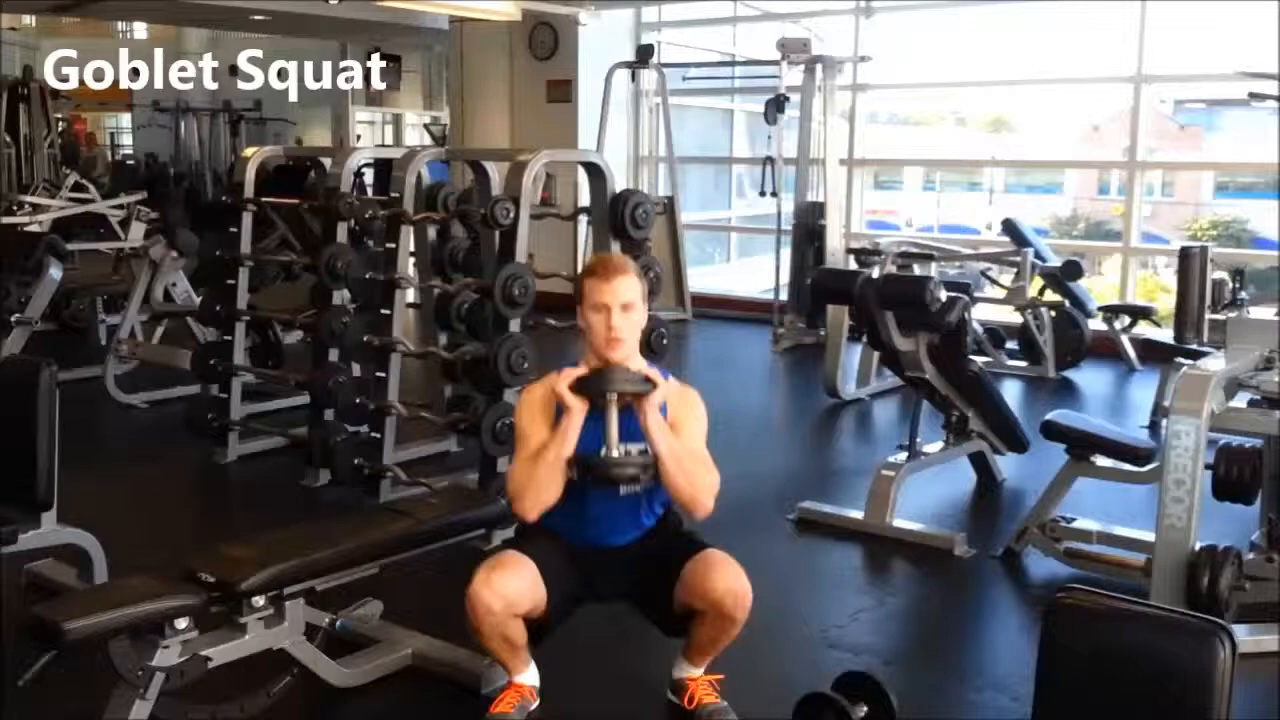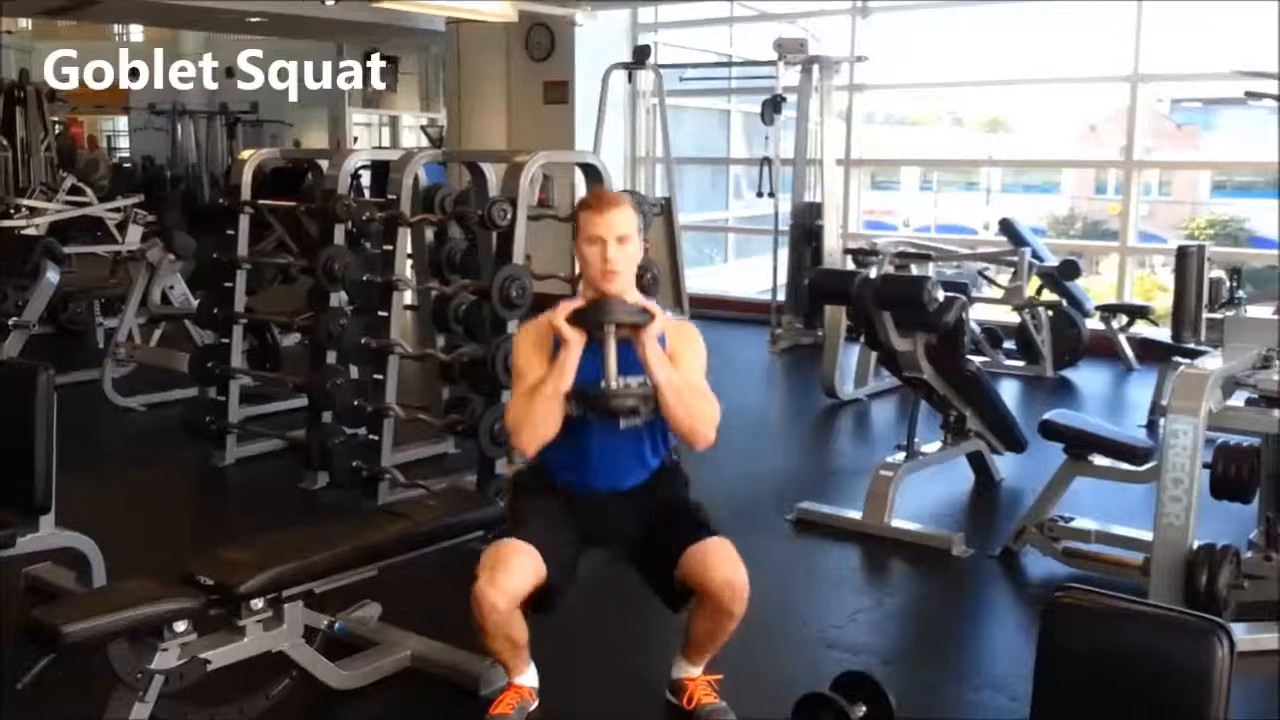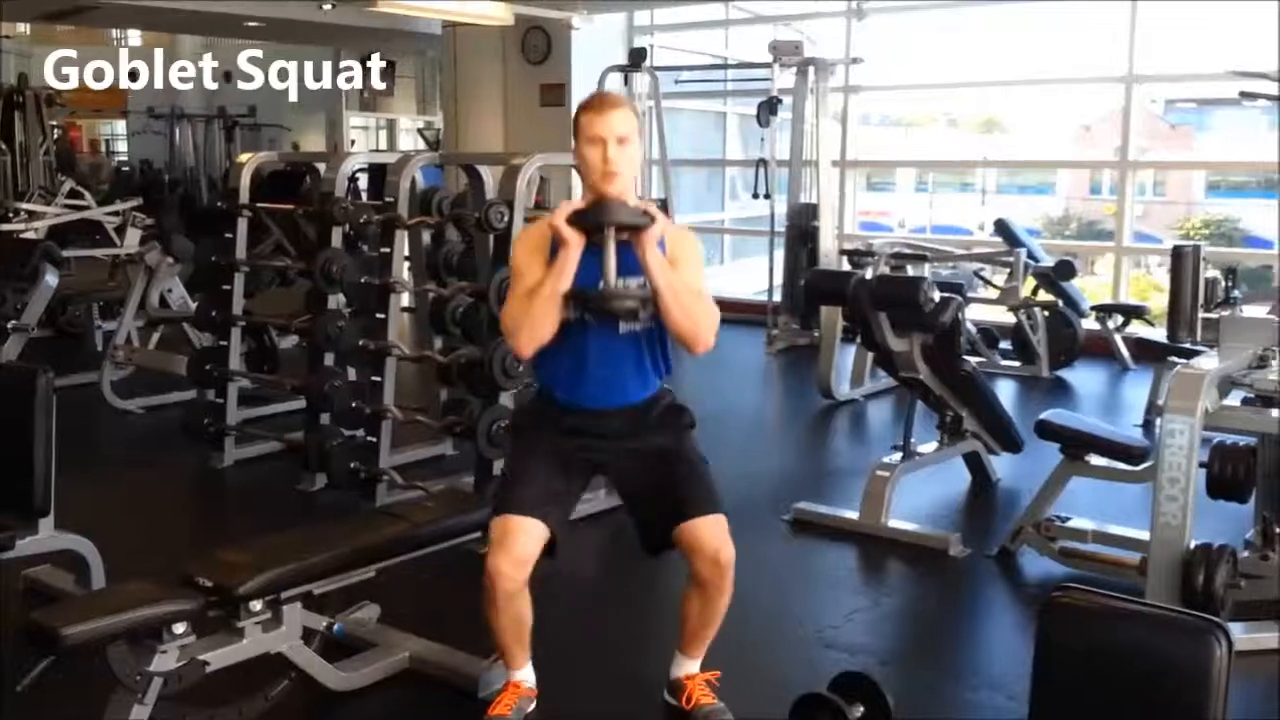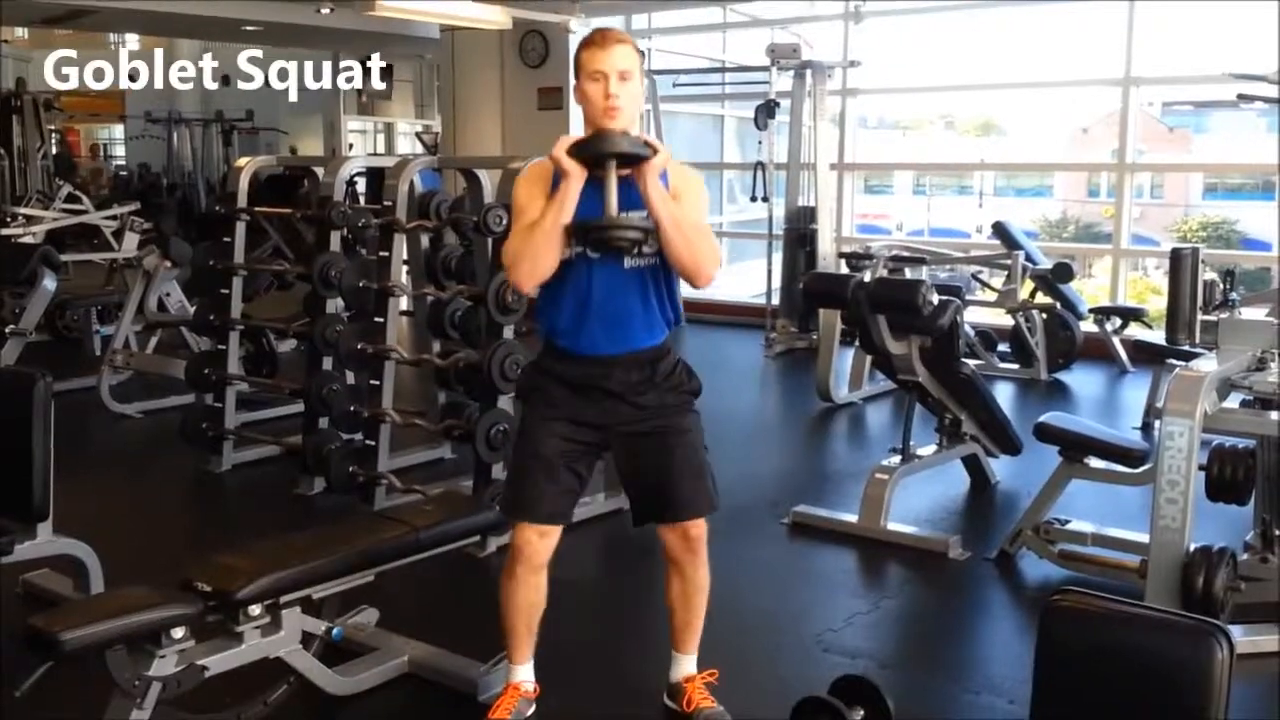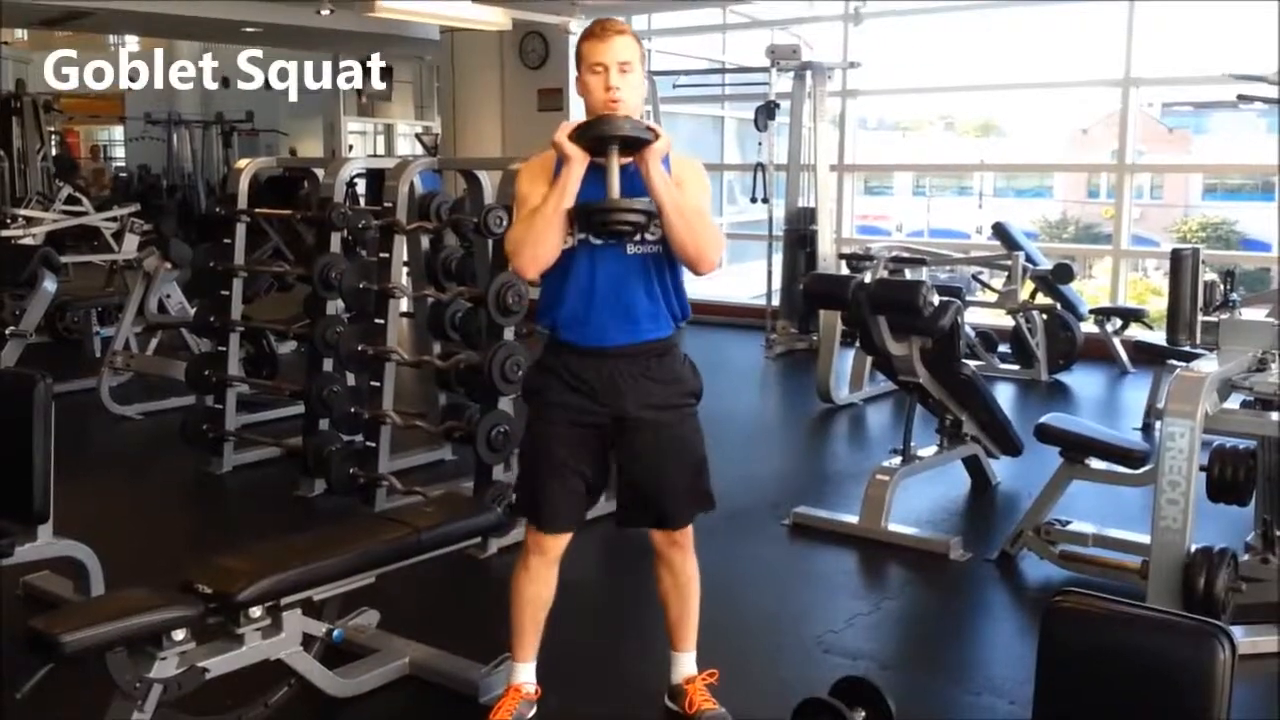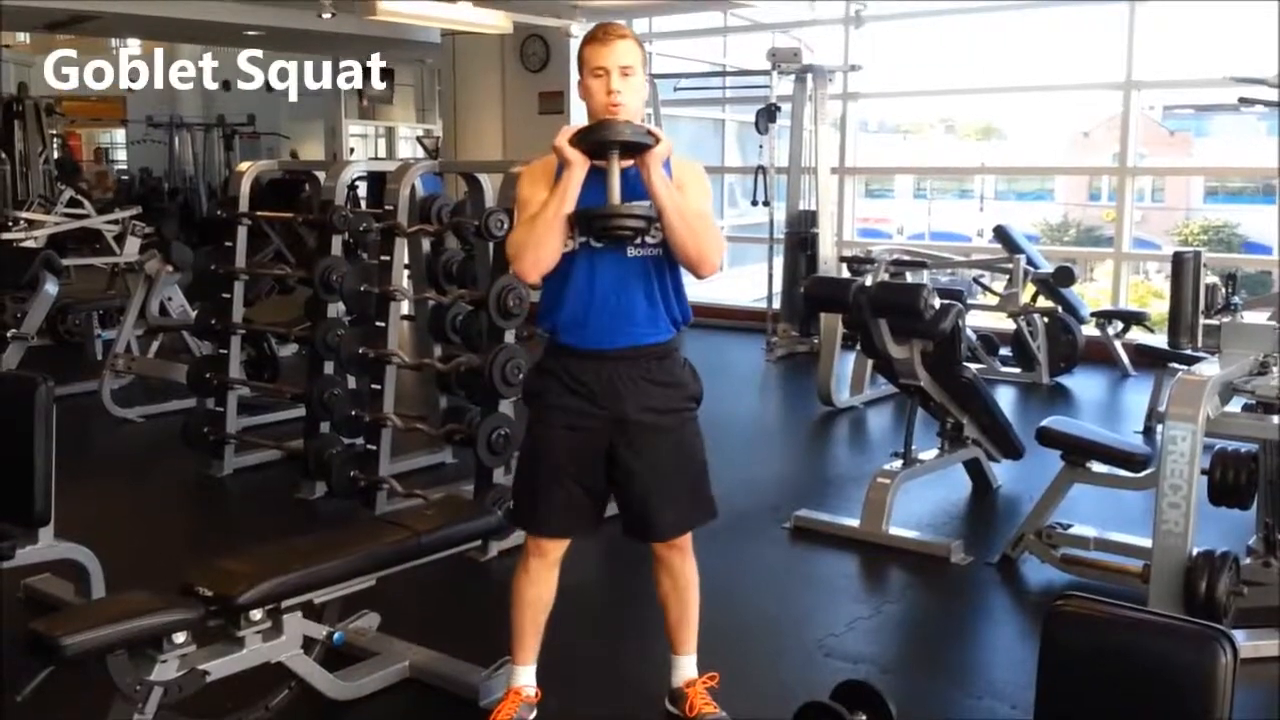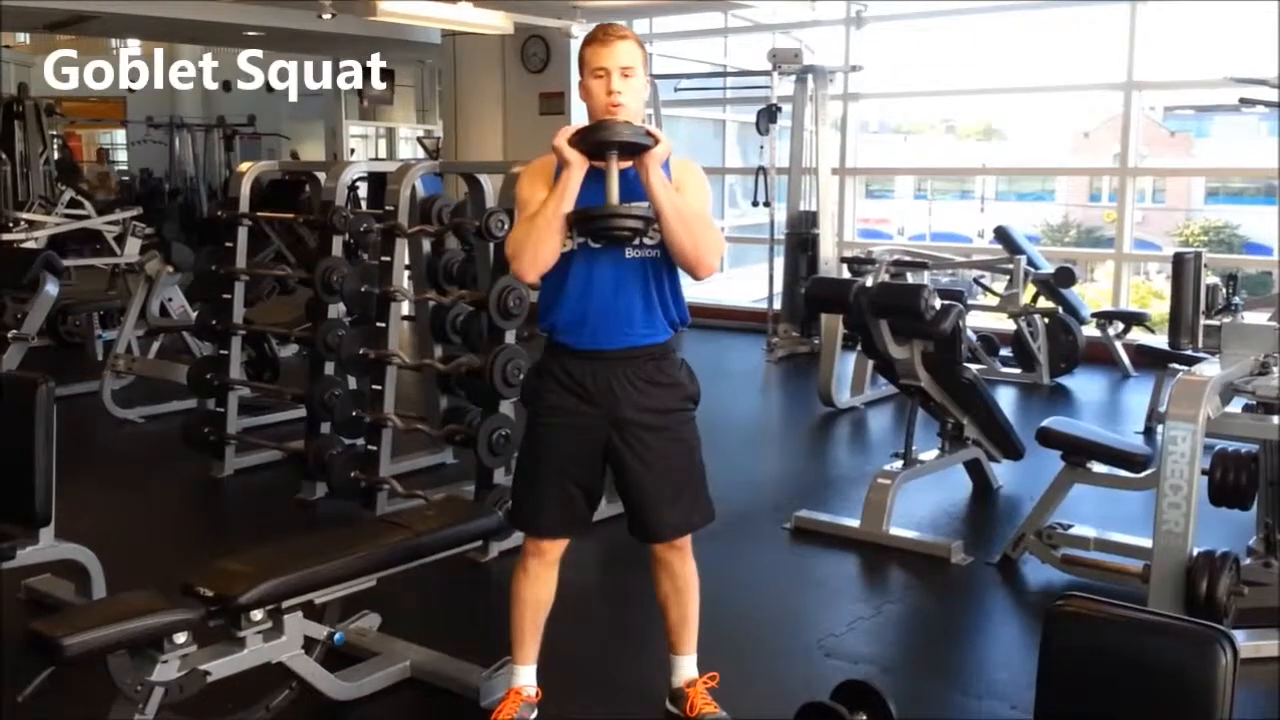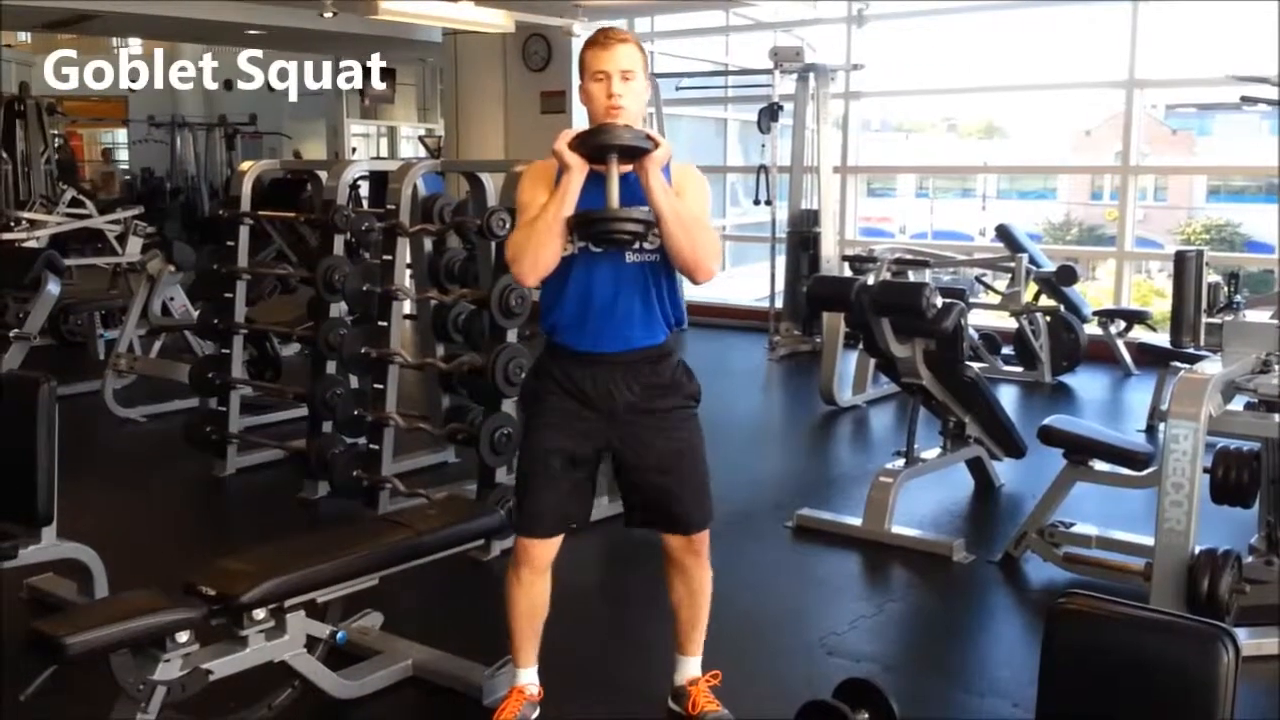
dt=0.2s
person 1, frame 1
left shoulder: (677, 398)
right shoulder: (544, 398)
left elbow: (700, 503)
right elbow: (528, 506)
left wrist: (651, 419)
right wrist: (573, 418)
left hip: (647, 541)
right hip: (562, 542)
left knee: (731, 595)
right knee: (488, 597)
left ankle: (688, 676)
right ankle: (523, 680)
person 1, frame 2
left shoulder: (675, 334)
right shoulder: (541, 334)
left elbow: (702, 434)
right elbow: (526, 440)
left wrist: (648, 352)
right wrist: (573, 350)
left hip: (647, 490)
right hip: (561, 493)
left knee: (729, 584)
right knee: (492, 593)
left ankle: (688, 675)
person 1, frame 3
left shoulder: (673, 240)
right shoulder: (541, 239)
left elbow: (700, 338)
right elbow: (524, 341)
left wrist: (648, 250)
right wrist: (571, 250)
left hip: (648, 420)
right hip: (560, 423)
left knee: (714, 555)
right knee: (505, 564)
person 1, frame 4
left shoulder: (678, 178)
right shoulder: (542, 177)
left elbow: (703, 273)
right elbow: (524, 276)
left wrist: (650, 183)
right wrist: (573, 183)
left hip: (652, 378)
right hip: (566, 380)
left knee: (687, 537)
right knee: (531, 545)
person 1, frame 5
left shoulder: (680, 166)
right shoulder: (544, 168)
left elbow: (706, 258)
right elbow: (527, 262)
left wrist: (653, 168)
right wrist: (575, 168)
left hip: (655, 372)
right hip: (571, 373)
left knee: (673, 535)
right knee: (545, 540)
person 1, frame 6
left shoulder: (680, 171)
right shoulder: (546, 172)
left elbow: (707, 261)
right elbow: (528, 266)
left wrist: (652, 173)
right wrist: (576, 172)
left hip: (654, 375)
right hip: (571, 377)
left knee: (672, 541)
right knee: (544, 544)
person 1, frame 7
left shoulder: (680, 171)
right shoulder: (545, 171)
left elbow: (704, 262)
right elbow: (525, 266)
left wrist: (651, 174)
right wrist: (575, 173)
left hip: (651, 377)
right hip: (568, 377)
left knee: (672, 543)
right knee: (542, 546)
person 1, frame 8
left shoulder: (679, 175)
right shoulder: (546, 175)
left elbow: (703, 267)
right elbow: (526, 270)
left wrist: (651, 177)
right wrist: (574, 176)
left hip: (652, 379)
right hip: (568, 380)
left knee: (687, 541)
right knee: (533, 547)
